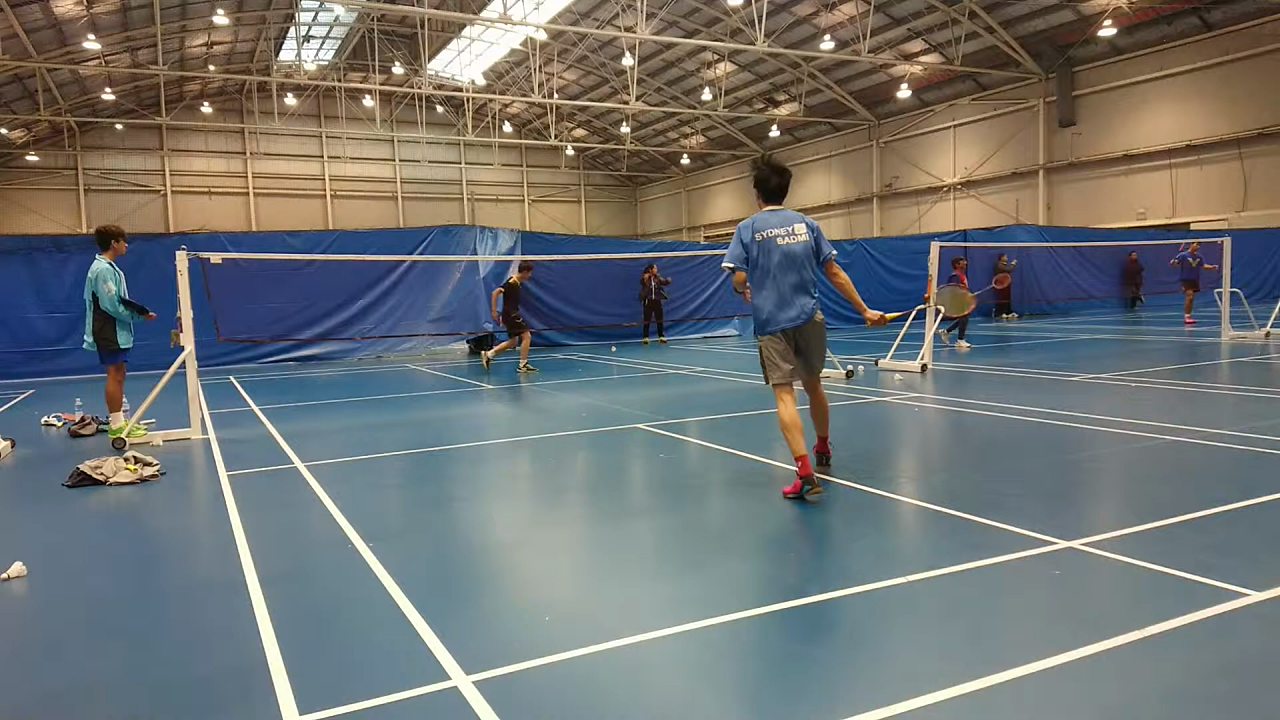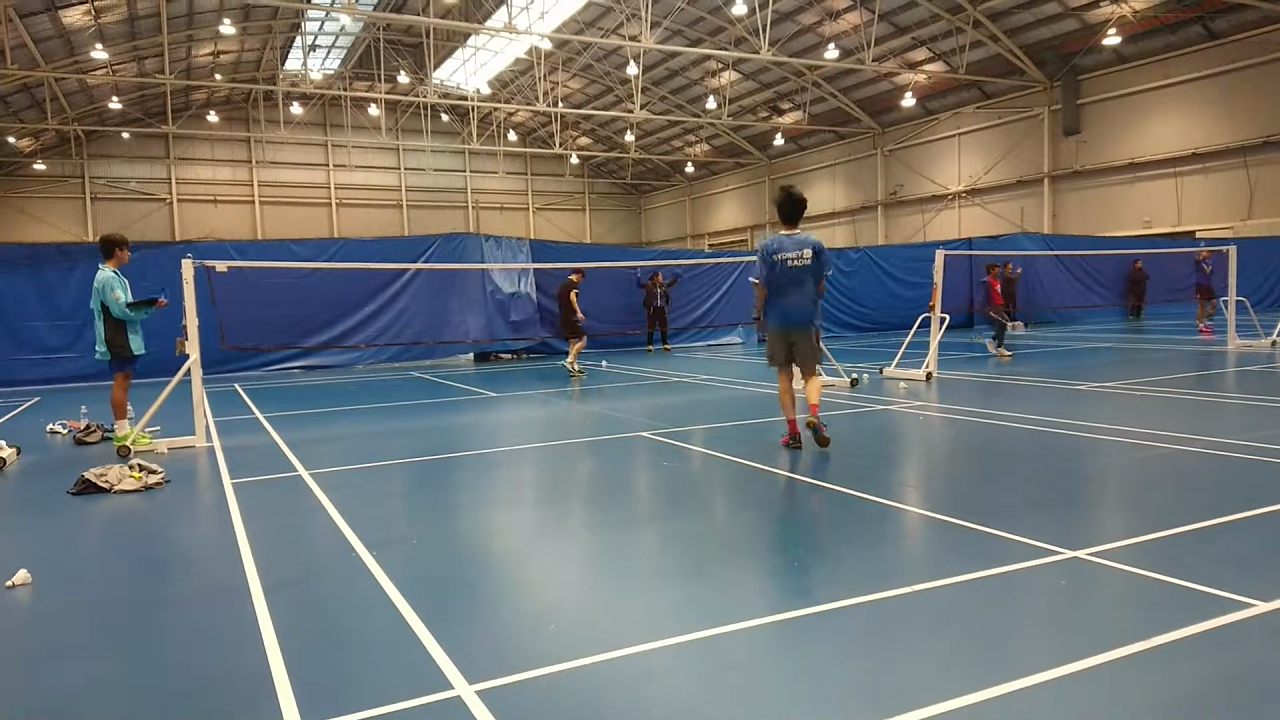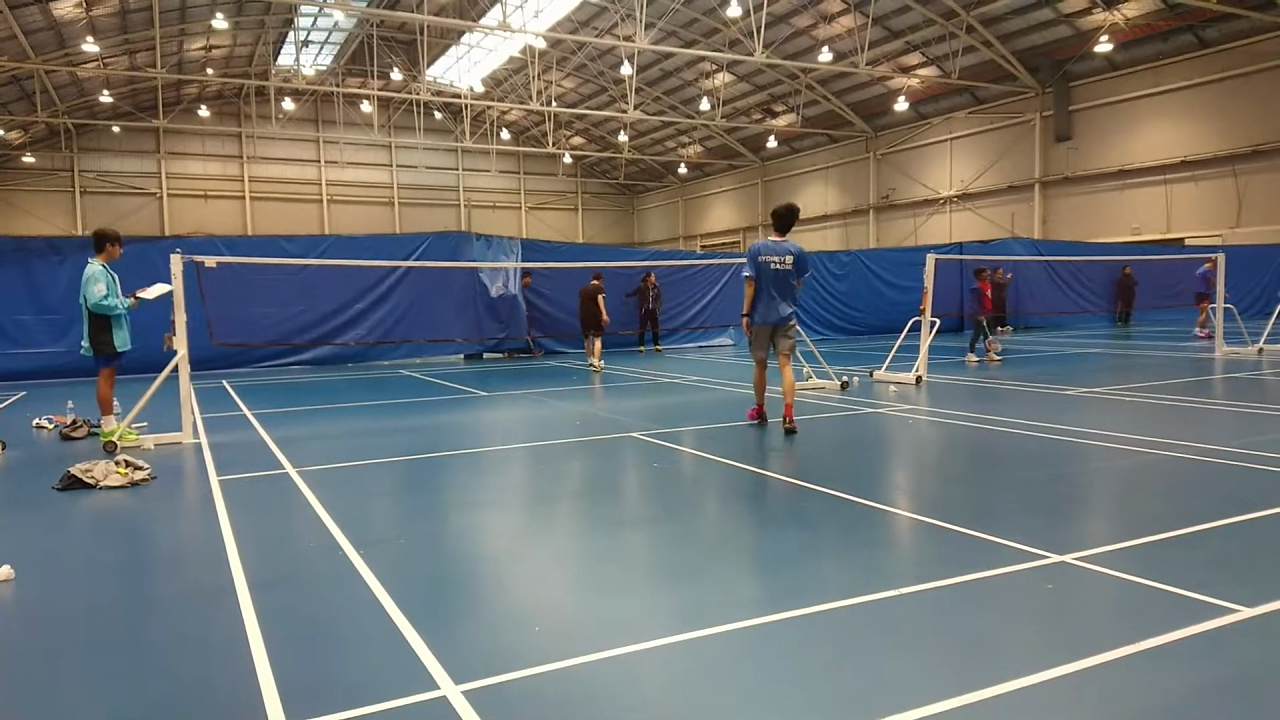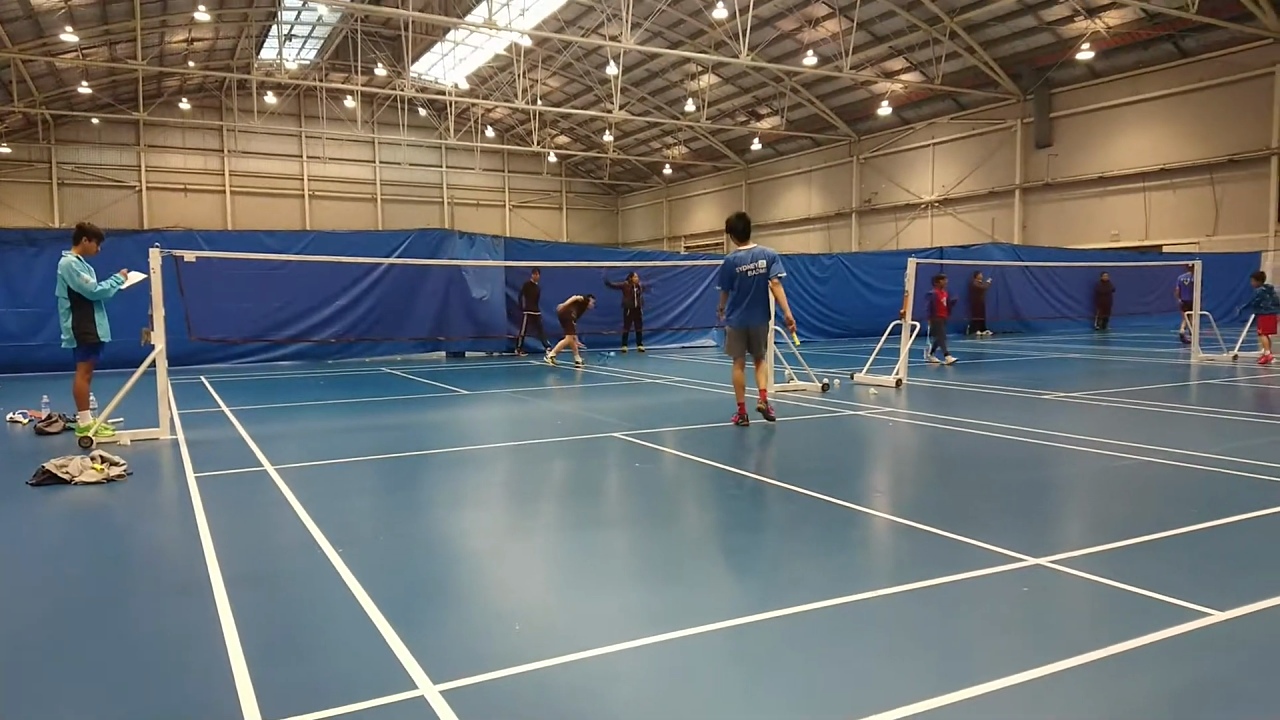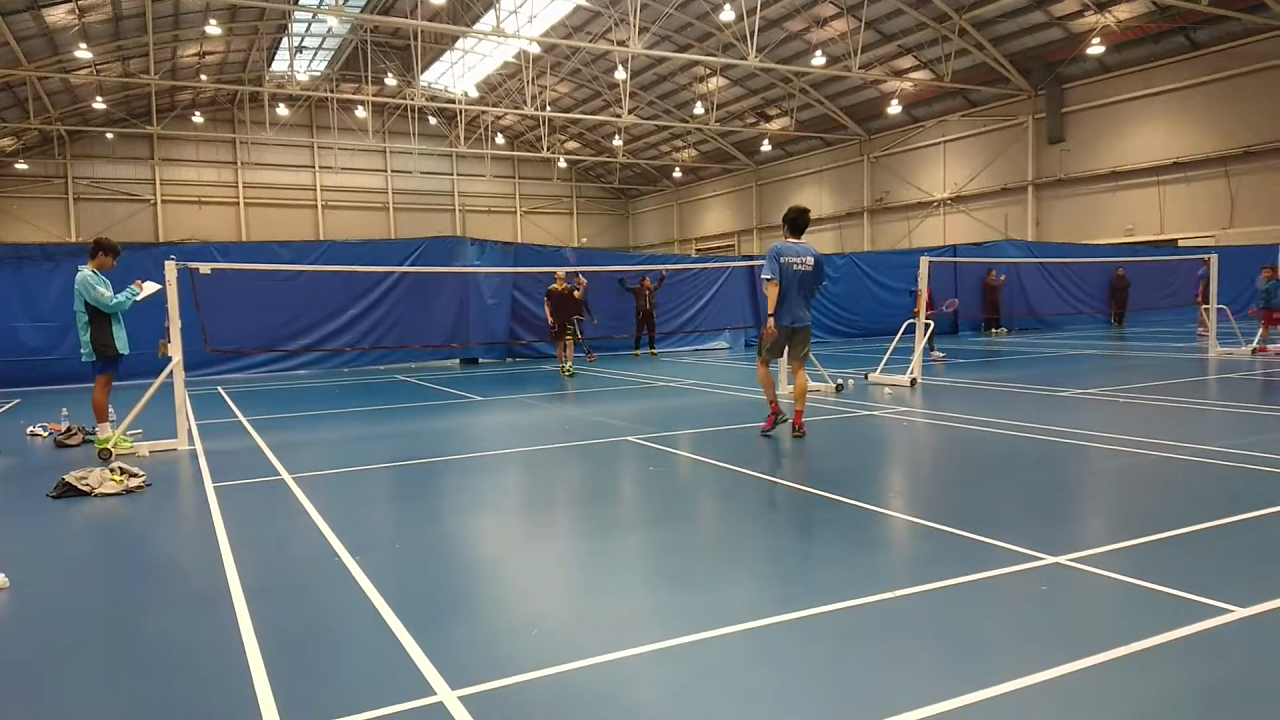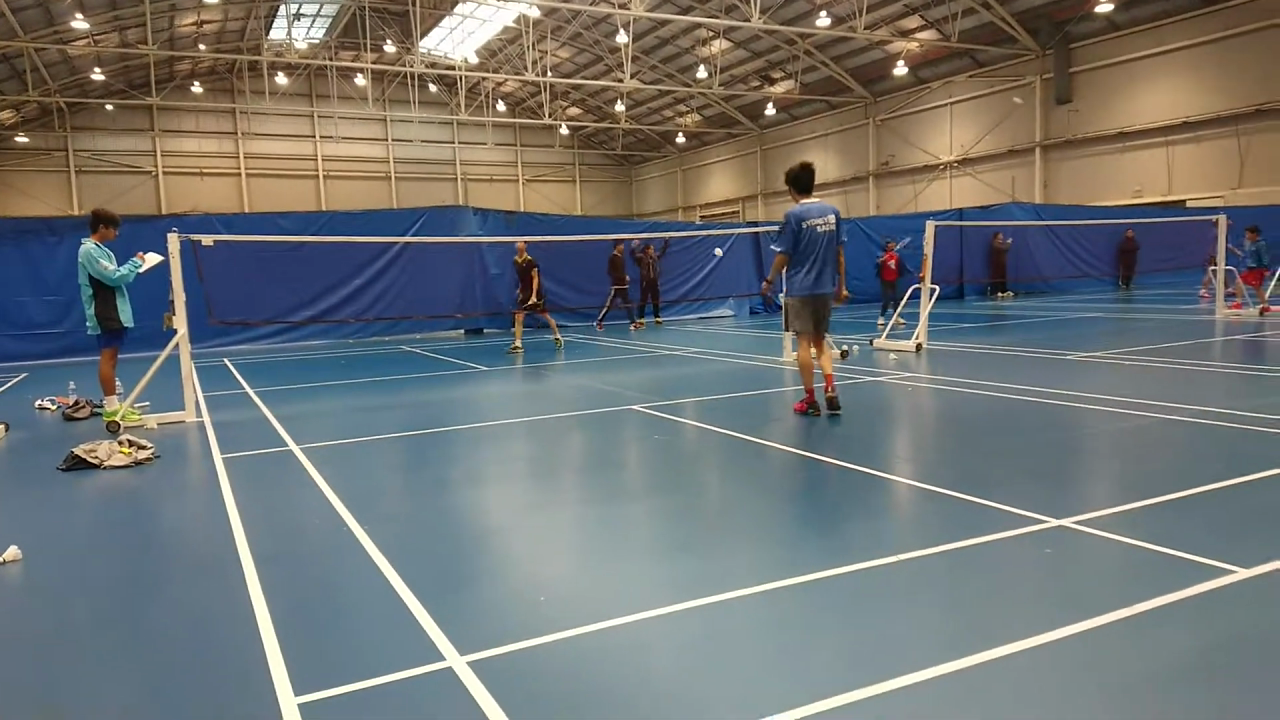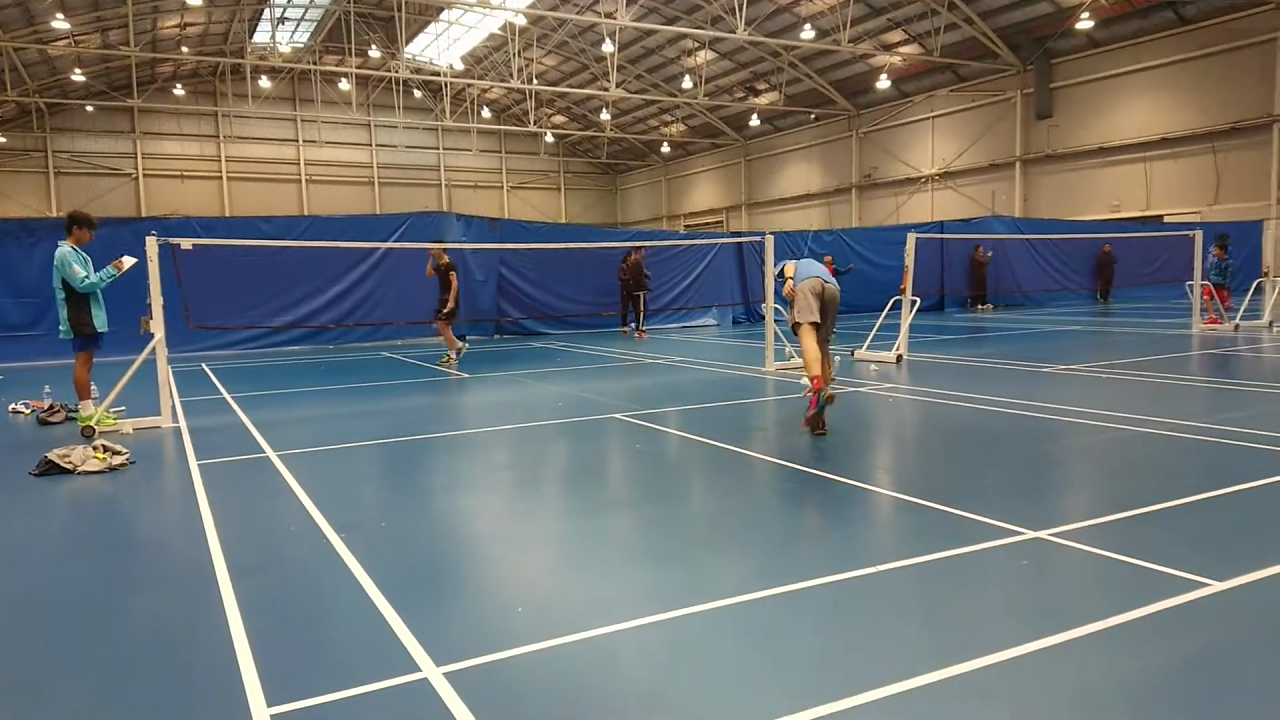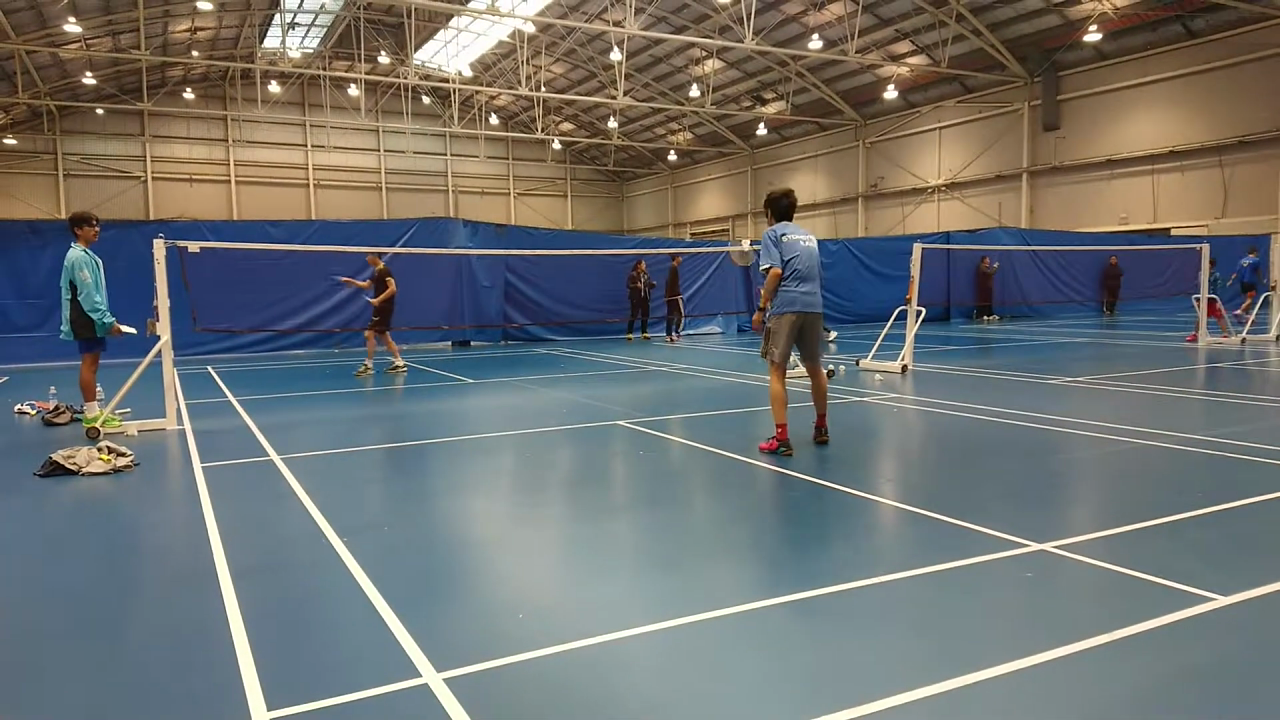
dt=0.7s
person 1, frame 1
left shoulder: (747, 228)
right shoulder: (808, 225)
left elbow: (738, 278)
right elbow: (834, 273)
left wrist: (745, 289)
right wrist: (864, 310)
left hip: (773, 321)
right hip: (809, 317)
left knee: (784, 395)
right knee: (813, 384)
left ankle: (805, 473)
right ankle: (823, 449)
person 1, frame 2
left shoulder: (768, 246)
right shoulder: (815, 244)
left elbow: (762, 288)
right elbow: (821, 285)
left wrist: (759, 312)
left hip: (778, 322)
right hip: (807, 321)
left knee: (784, 376)
right knee: (810, 375)
left ankle: (792, 431)
right ankle: (814, 416)
person 1, frame 3
left shoulder: (757, 249)
right shoulder: (797, 251)
left elbow: (750, 284)
left wrist: (745, 314)
left hip: (760, 316)
right hip: (786, 316)
left knee: (760, 364)
right knee: (785, 364)
left ankle: (759, 410)
right ankle: (788, 416)
person 1, frame 4
left shoulder: (730, 260)
right shoulder: (769, 255)
left elbow: (724, 292)
right elbow: (775, 284)
left wrist: (722, 309)
right wrist: (787, 313)
left hip: (736, 320)
right hip: (760, 319)
left knee: (738, 364)
right knee: (760, 360)
left ankle: (741, 412)
right ankle: (764, 400)
person 1, frame 5
left shoulder: (776, 250)
right shoulder: (814, 255)
left elbow: (773, 284)
left wrist: (770, 315)
left hip: (780, 319)
right hip: (802, 320)
left knee: (763, 363)
right knee: (798, 369)
left ankle: (774, 409)
right ankle: (798, 422)
person 1, frame 6
left shoulder: (794, 215)
right shoulder: (832, 212)
left elbow: (783, 256)
right elbow: (839, 253)
left wrist: (769, 281)
right wrist: (841, 285)
left hip: (800, 289)
right hip: (825, 288)
left knee: (804, 343)
right knee: (820, 341)
left ankle: (811, 400)
right ankle: (830, 388)
person 1, frame 7
left shoulder: (785, 266)
left elbow: (790, 264)
left wrist: (789, 279)
left hip: (806, 283)
right hip: (832, 287)
left knee: (807, 334)
right knee: (822, 353)
left ankle: (818, 387)
right ankle: (819, 418)
person 1, frame 8
left shoulder: (772, 233)
right shoulder: (809, 237)
left elbow: (775, 271)
left wrist: (761, 308)
left hip: (786, 308)
right hip: (814, 307)
left knee: (777, 372)
right knee: (815, 369)
left ankle: (782, 438)
right ankle: (821, 427)
person 2, frame 1
left shoulder: (109, 267)
right shoulder: (103, 270)
right elbow: (111, 305)
left wrist: (136, 311)
right wrist: (139, 315)
left hip: (117, 332)
right hip: (110, 333)
left knee: (119, 375)
right knee: (114, 376)
left ankle: (119, 420)
right ankle: (116, 425)
person 2, frame 2
left shoulder: (112, 276)
right shoulder: (108, 278)
right elbow: (122, 311)
left wrist: (147, 306)
right wrist: (151, 307)
left hip: (124, 339)
right hip: (118, 341)
left knee: (124, 383)
right knee: (121, 383)
left ankle: (124, 428)
right ankle: (122, 433)
person 2, frame 3
left shoulder: (103, 270)
right shoulder: (96, 272)
right elbow: (97, 303)
left wrist: (130, 298)
right wrist: (125, 303)
left hip: (112, 334)
right hip: (104, 336)
left knee: (109, 378)
right knee: (106, 379)
left ankle: (110, 424)
right ankle: (108, 428)
person 2, frame 4
left shoulder: (78, 263)
right shoulder: (70, 264)
left elbow: (90, 292)
right elbow: (93, 291)
left wrist: (115, 284)
right wrist: (117, 279)
left hip: (89, 327)
right hip: (82, 329)
left knee: (86, 373)
right knee: (83, 373)
left ankle: (86, 419)
right ankle: (84, 424)
person 2, frame 5
left shoulder: (95, 277)
right shoulder: (86, 278)
left elbow: (107, 305)
right elbow: (110, 304)
left wrist: (130, 295)
right wrist: (133, 290)
left hip: (108, 339)
right hip: (100, 341)
left knee: (105, 386)
right knee: (102, 386)
left ankle: (106, 432)
right ankle: (103, 436)
person 2, frame 6
left shoulder: (98, 250)
right shoulder: (90, 251)
left elbow: (111, 277)
right elbow: (113, 277)
left wrist: (133, 268)
right wrist: (135, 262)
left hip: (112, 312)
right hip: (105, 314)
left knee: (111, 358)
right knee: (108, 358)
left ankle: (113, 404)
right ankle: (111, 408)
person 2, frame 7
left shoulder: (75, 253)
right shoulder: (66, 254)
right elbow: (82, 284)
left wrist: (109, 273)
right wrist: (111, 272)
left hip: (88, 316)
right hip: (80, 318)
left knee: (86, 363)
right knee: (83, 362)
left ankle: (88, 408)
right ankle: (86, 412)
person 2, frame 8
left shoulder: (86, 255)
right shoulder: (79, 257)
right elbow: (87, 294)
left wrist: (107, 318)
right wrist: (108, 320)
left hip: (93, 320)
right hip: (86, 321)
left knee: (92, 364)
right knee: (89, 364)
left ankle: (93, 410)
right ankle: (91, 414)
